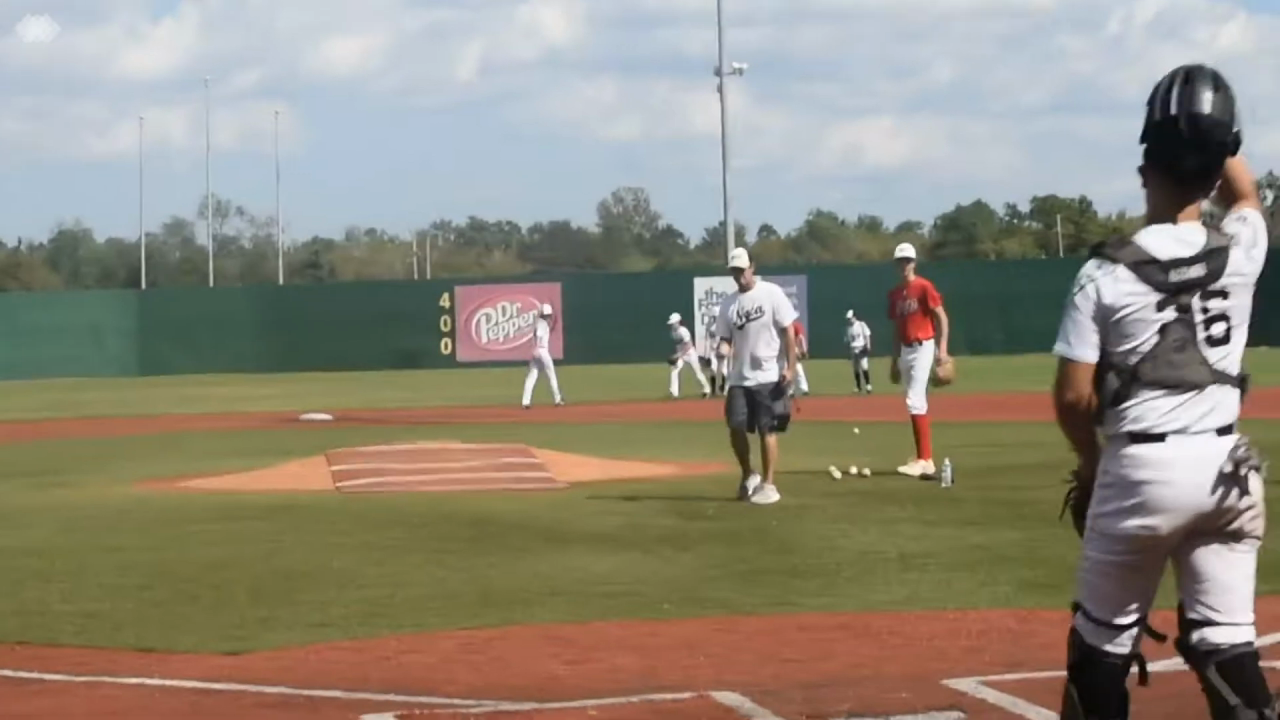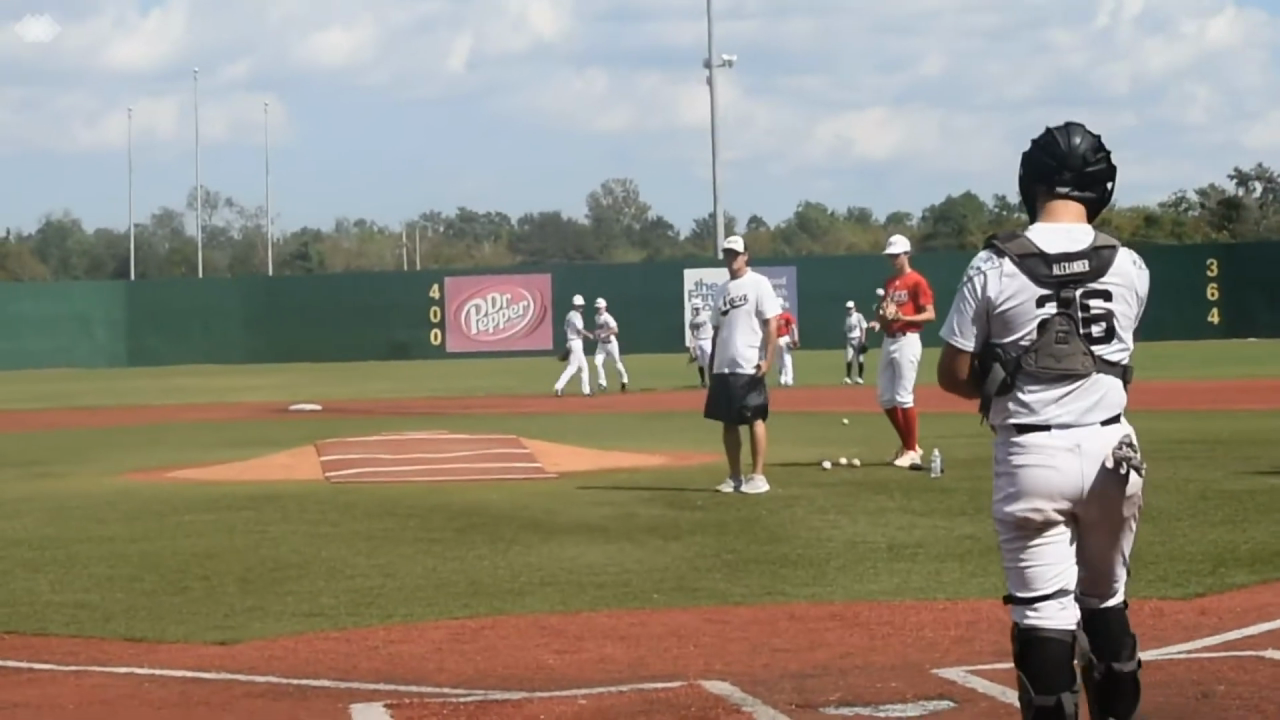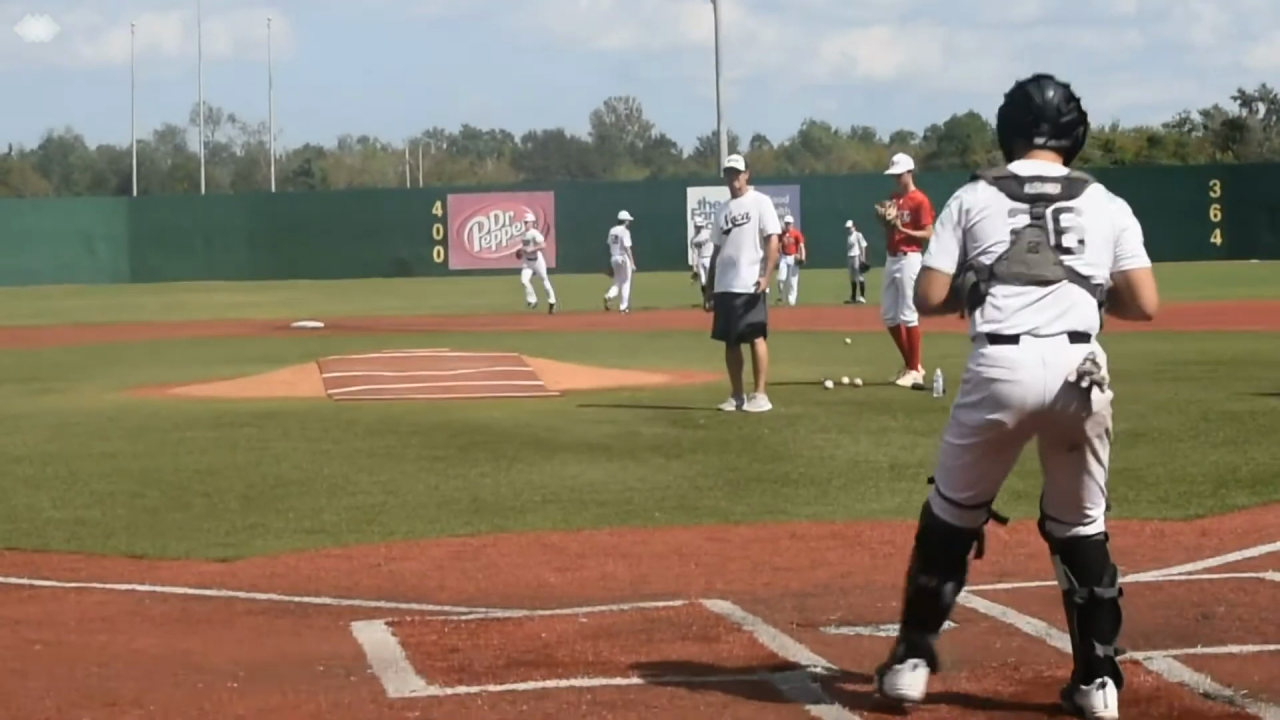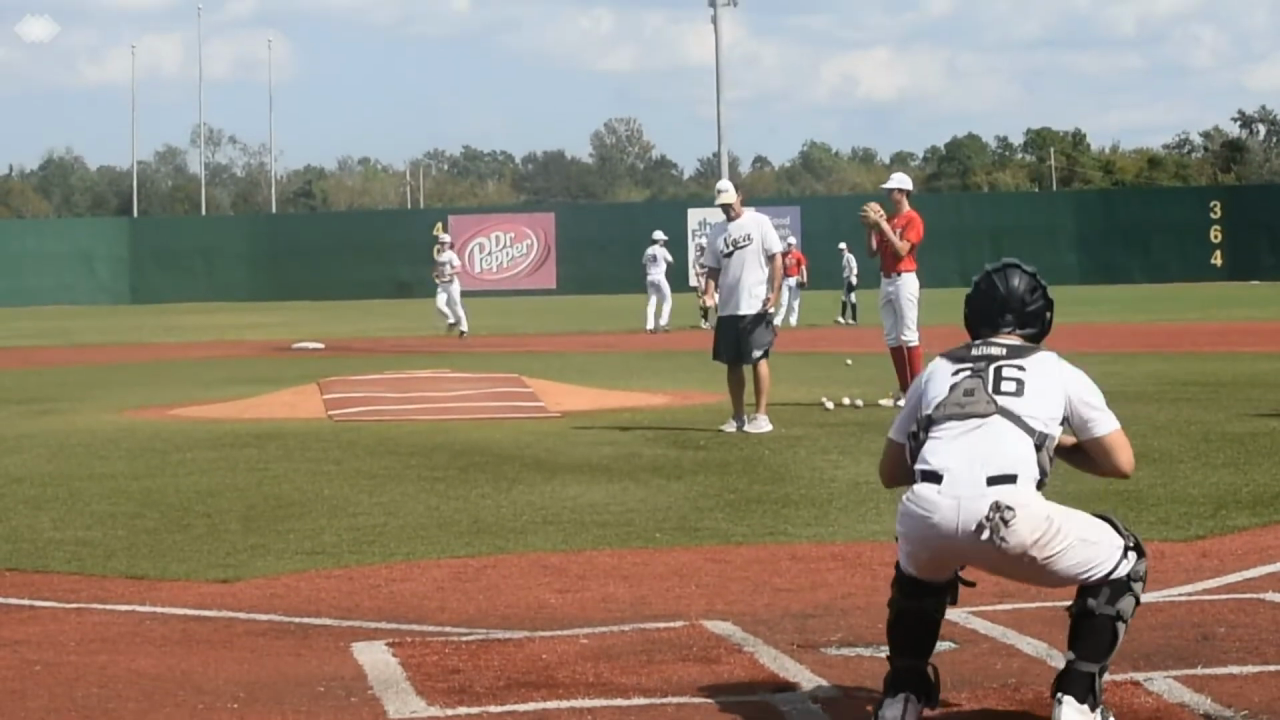
dt=0.7s
person 1, frame 1
left shoulder: (1104, 272)
right shoulder: (1240, 253)
left elbow: (1071, 396)
right elbow: (1247, 193)
left wrist: (1091, 461)
right wrist: (1213, 139)
left hip: (1140, 469)
right hip: (1223, 466)
left knee: (1104, 637)
right knee: (1225, 638)
person 1, frame 2
left shoulder: (993, 265)
right shoulder: (1130, 266)
left elbow: (953, 375)
left hip: (1031, 457)
right hip: (1109, 452)
left knee: (1044, 615)
right knee: (1105, 604)
person 1, frame 3
left shoulder: (973, 197)
right shoulder: (1105, 204)
left elbow: (931, 297)
right elbow: (1144, 305)
left hip: (998, 369)
right hip: (1076, 370)
left knee: (952, 516)
right knee: (1080, 527)
left ankle: (913, 657)
person 1, frame 4
left shoulder: (937, 368)
right shoulder: (1060, 370)
left elbow: (891, 471)
right elbow: (1121, 463)
left hip: (927, 511)
right hip: (1008, 513)
left knee: (919, 567)
right knee: (1121, 564)
person 2, frame 1
left shoulder: (772, 293)
right shoulder: (728, 303)
left elbow: (789, 332)
right elbow: (725, 339)
left wrist: (790, 366)
right wrist: (724, 350)
left hip: (769, 377)
right hip: (740, 377)
left knee: (767, 431)
right knee: (736, 428)
left ankle: (768, 485)
right ankle: (748, 475)
person 2, frame 2
left shoulder: (759, 283)
right shoulder: (722, 290)
left elbow: (771, 324)
left wrist: (767, 359)
right wrist: (712, 366)
left hip: (749, 367)
right hip: (723, 368)
left knee: (755, 419)
right knee: (728, 422)
left ankle: (758, 476)
right ankle: (735, 476)
person 2, frame 3
left shoulder: (760, 202)
right shoulder: (723, 209)
left elbow: (773, 242)
left wrist: (767, 276)
right wrist: (710, 288)
left hip: (750, 286)
right hip: (724, 287)
left knee: (756, 338)
right knee: (730, 341)
left ankle: (760, 395)
right ankle: (737, 395)
person 2, frame 4
left shoulder: (759, 222)
right shoulder: (718, 231)
left elbow: (776, 259)
right elbow: (713, 269)
left wrist: (774, 293)
right wrist: (709, 294)
left hip: (755, 307)
right hip: (728, 308)
left knee: (758, 359)
right knee: (732, 363)
left ankle: (761, 416)
right ankle: (738, 416)
person 3, frame 1
left shoulder: (924, 287)
right shoulder: (895, 293)
left elbow: (942, 318)
left wrist: (942, 349)
right wrist: (894, 362)
left hip: (924, 350)
right hip: (905, 351)
left knee: (915, 402)
right knee: (916, 403)
left ankle: (925, 461)
right ankle: (924, 458)
person 3, frame 2
left shoulder: (917, 281)
right shoulder: (888, 283)
left elbow: (931, 314)
left wrist: (904, 317)
right wrist: (878, 321)
left hip: (907, 341)
right hip: (888, 341)
left knee: (903, 397)
right knee: (885, 397)
left ankle: (912, 451)
right ankle: (908, 445)
person 3, frame 3
left shoulder: (920, 200)
right shoulder: (892, 199)
left elbow: (929, 235)
left wrist: (902, 229)
right wrist: (885, 221)
left hip: (910, 260)
right hip: (891, 260)
left knee: (908, 315)
right knee: (889, 316)
left ankle: (915, 371)
right ankle: (911, 365)
person 3, frame 4
left shoulder: (912, 219)
right shoulder: (887, 220)
left elbow: (902, 250)
right elbow: (873, 252)
left wrist: (885, 227)
right wrist: (872, 227)
left hip: (904, 280)
right hip: (886, 281)
left knee: (908, 336)
right knee: (891, 338)
right ankle: (903, 391)
